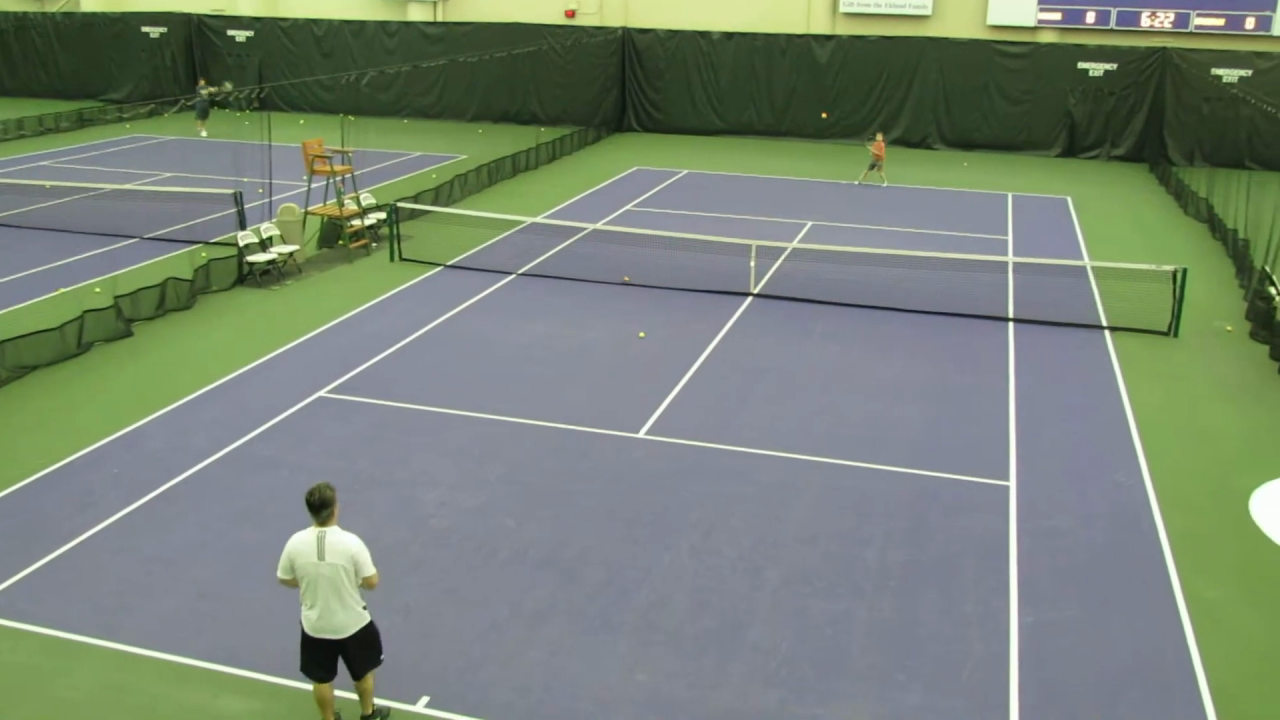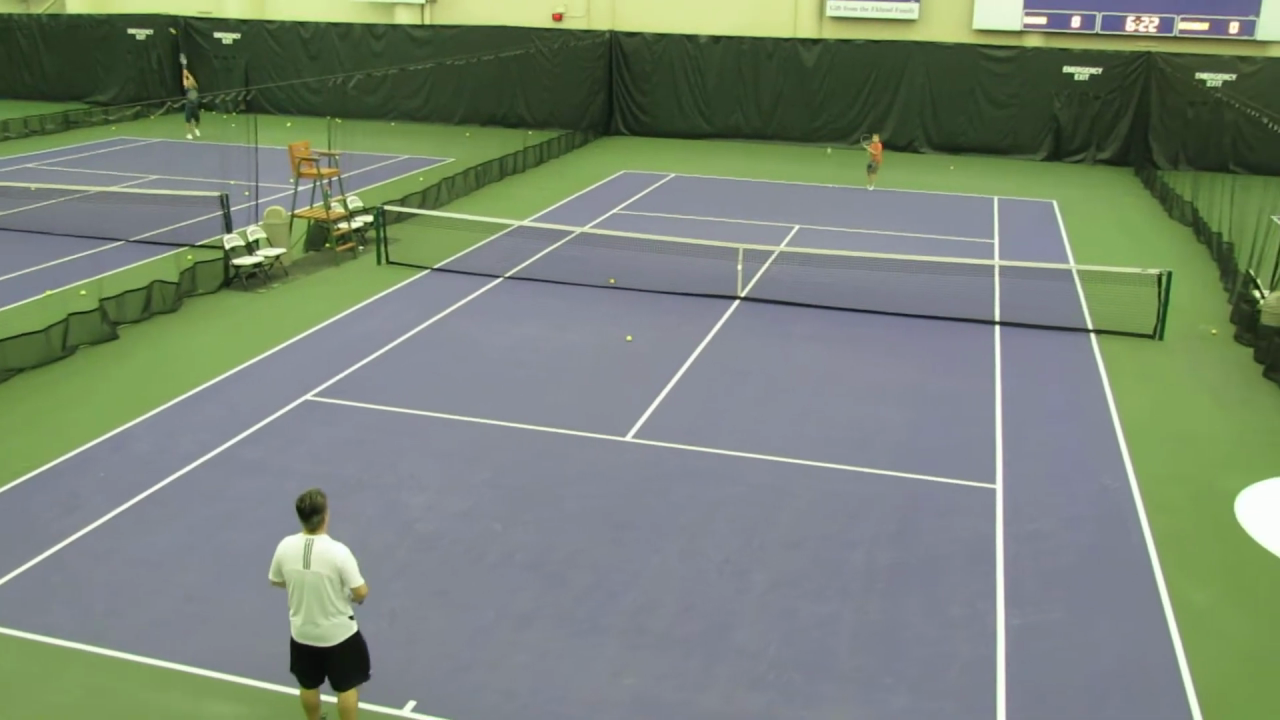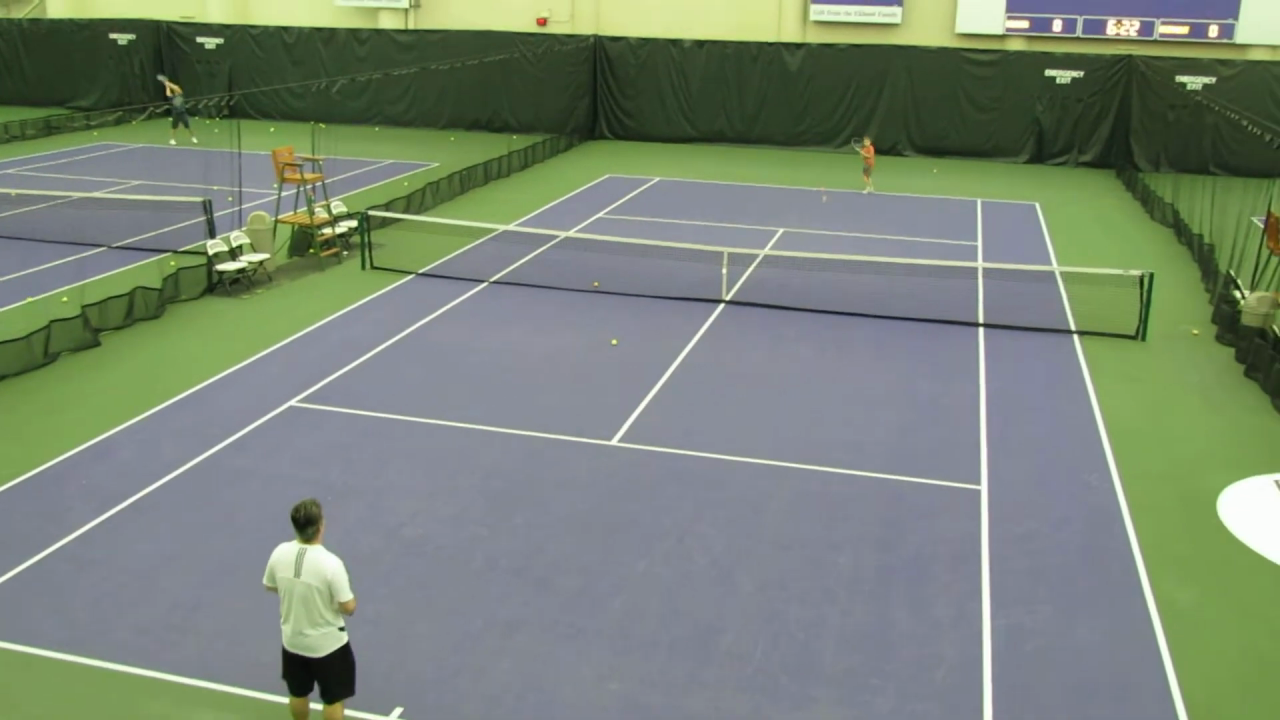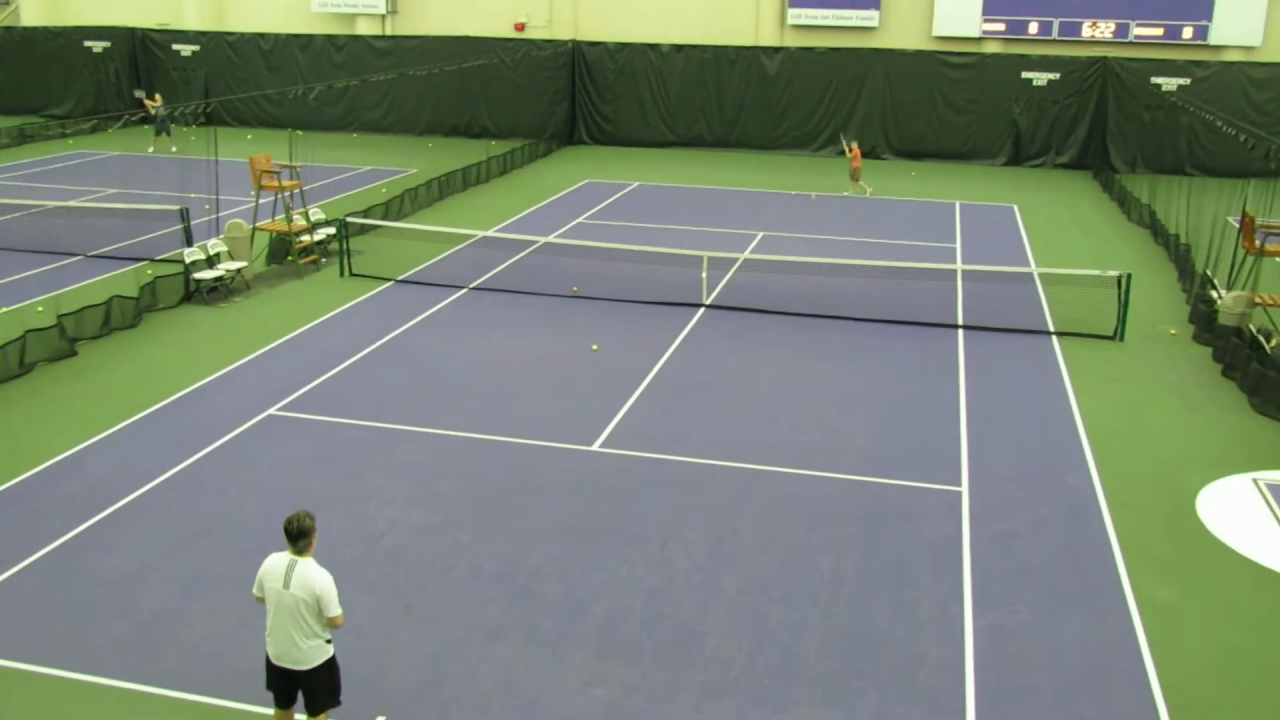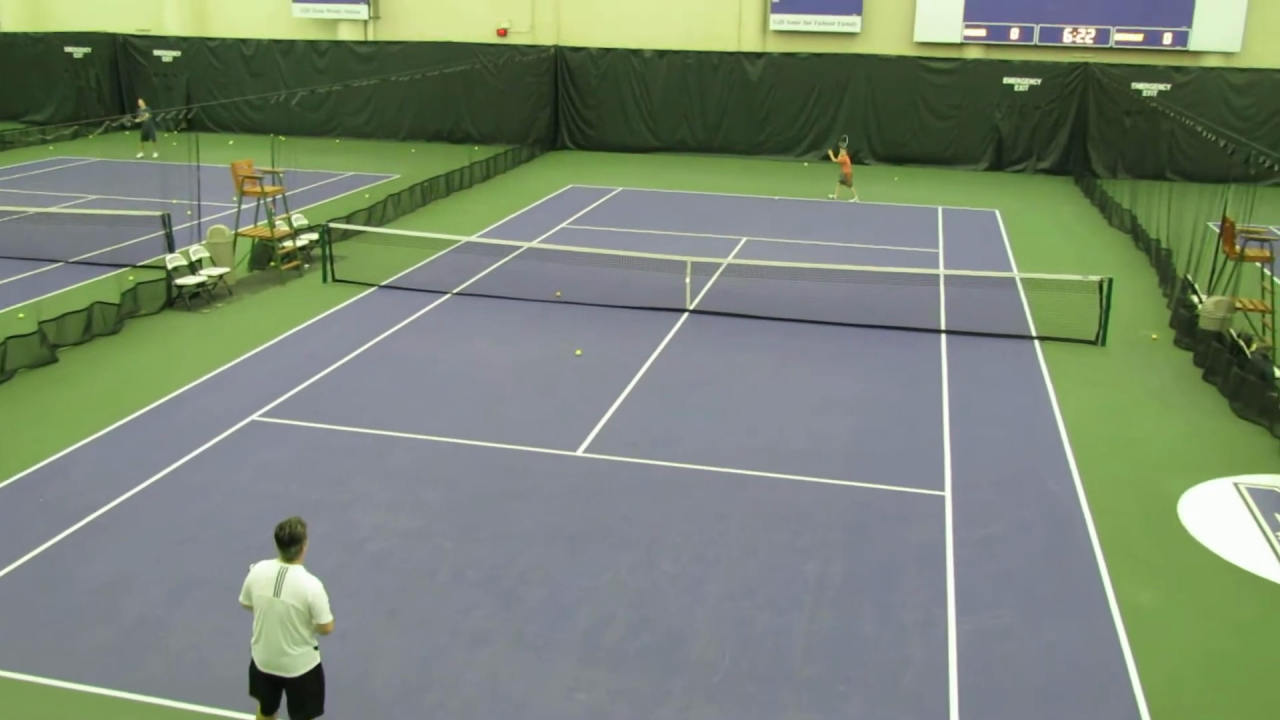
dt=0.2s
person 1, frame 1
left shoulder: (295, 542)
right shoulder: (351, 542)
left elbow: (285, 579)
right elbow: (372, 581)
left hip: (314, 626)
right hip: (352, 624)
left knee: (321, 679)
right knee: (363, 672)
person 1, frame 2
left shoulder: (285, 546)
right shoulder: (338, 552)
left elbow: (276, 581)
right elbow: (360, 593)
right wrist: (354, 595)
left hip: (302, 633)
right hip: (338, 634)
left knee: (309, 686)
right knee: (346, 687)
person 1, frame 3
left shoulder: (280, 553)
right shoulder: (330, 563)
left elbow: (270, 586)
right elbow: (348, 607)
left hip: (292, 641)
right hip: (328, 645)
left knee: (298, 694)
right knee: (333, 700)
person 1, frame 4
left shoulder: (270, 563)
right shoulder: (320, 577)
left elbow: (259, 597)
right elbow: (336, 621)
right wrist: (320, 613)
left hip: (277, 653)
right hip: (313, 658)
person 1, frame 5
left shoulder: (258, 571)
right shoulder: (311, 585)
left elbow: (246, 604)
right elbow: (326, 628)
left hip: (263, 659)
right hip: (300, 665)
